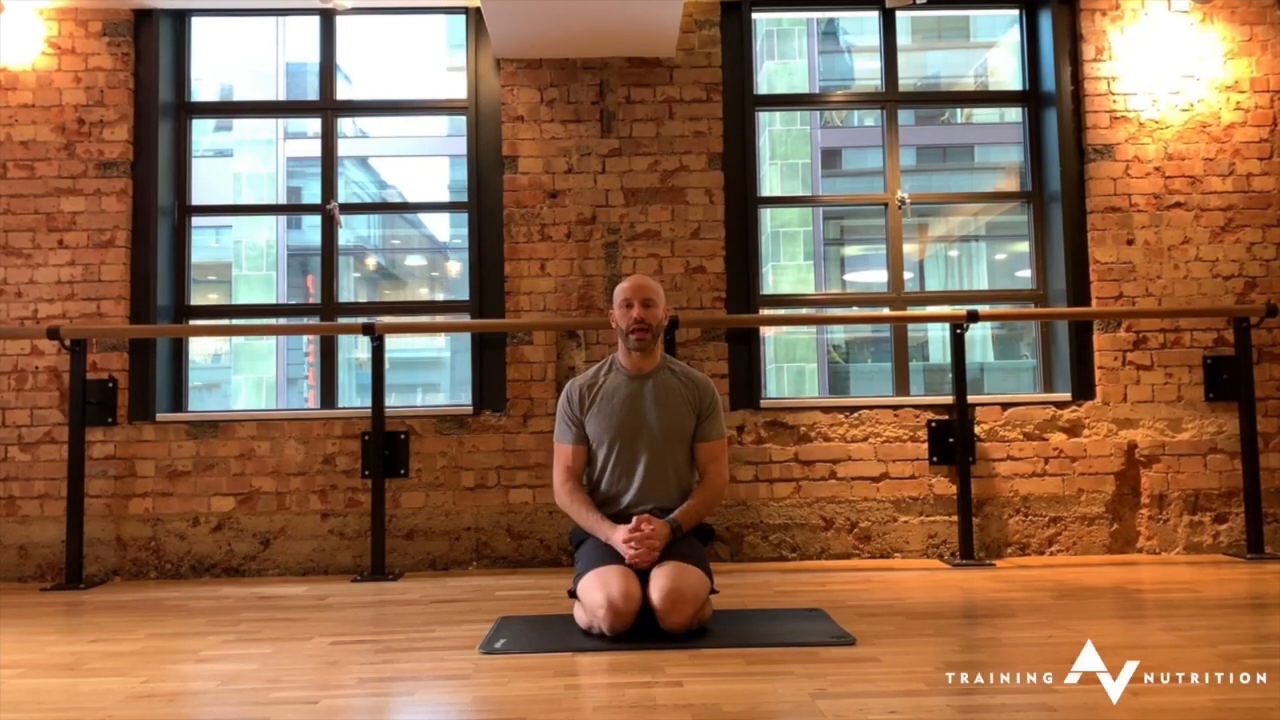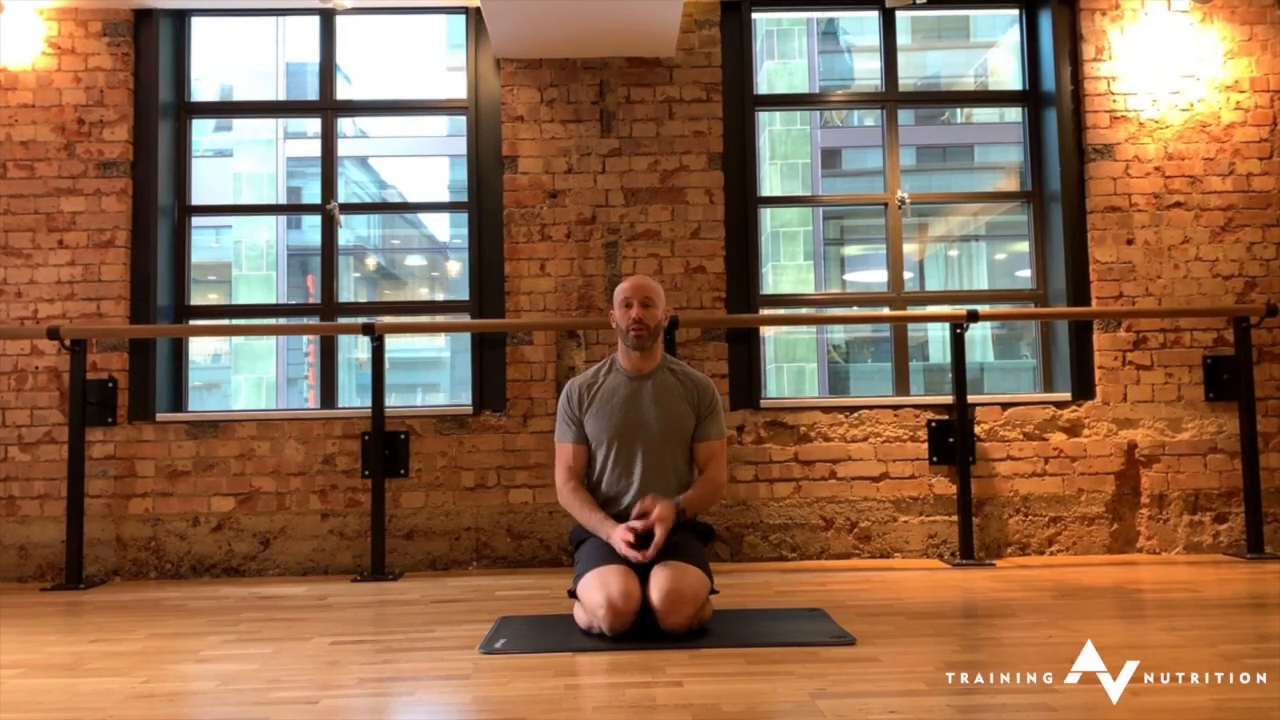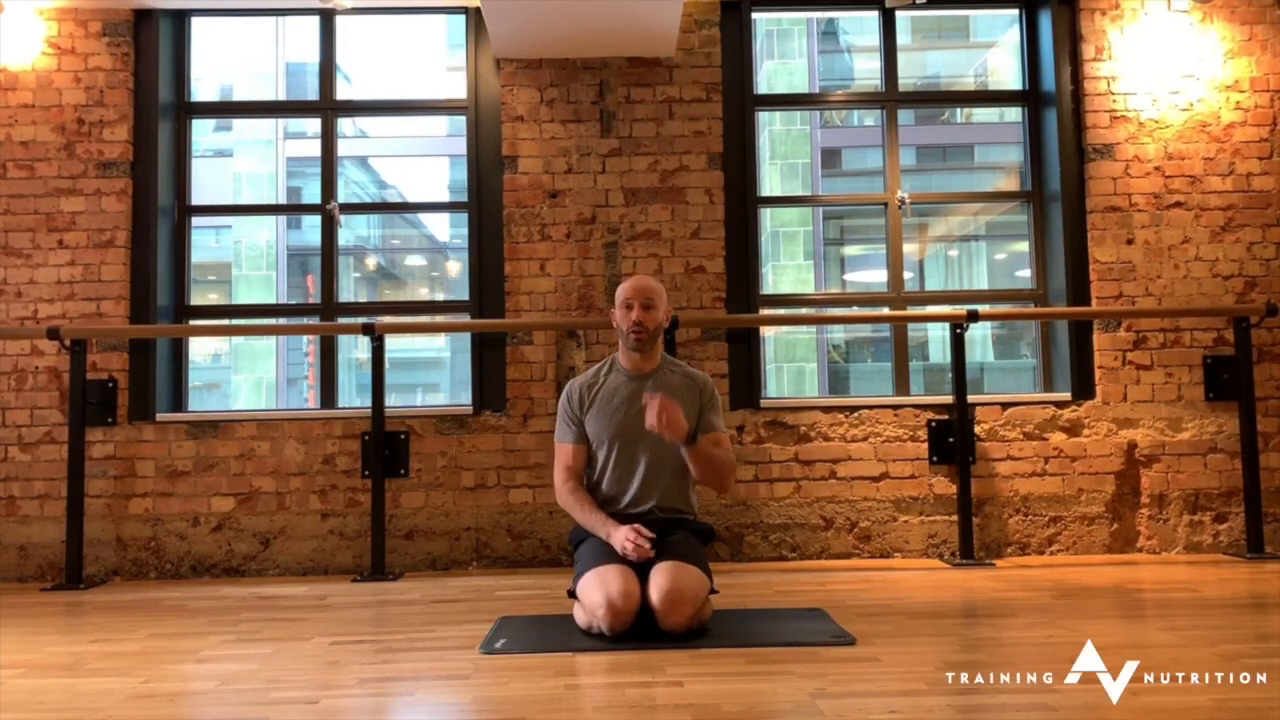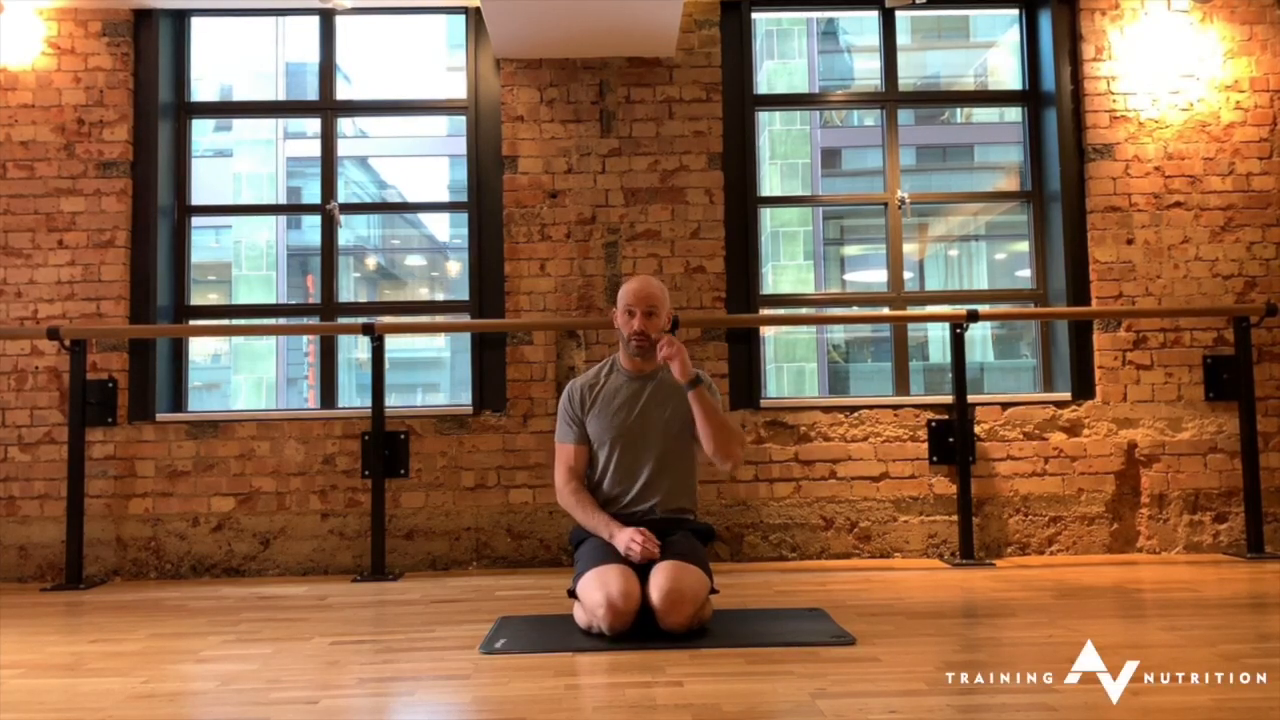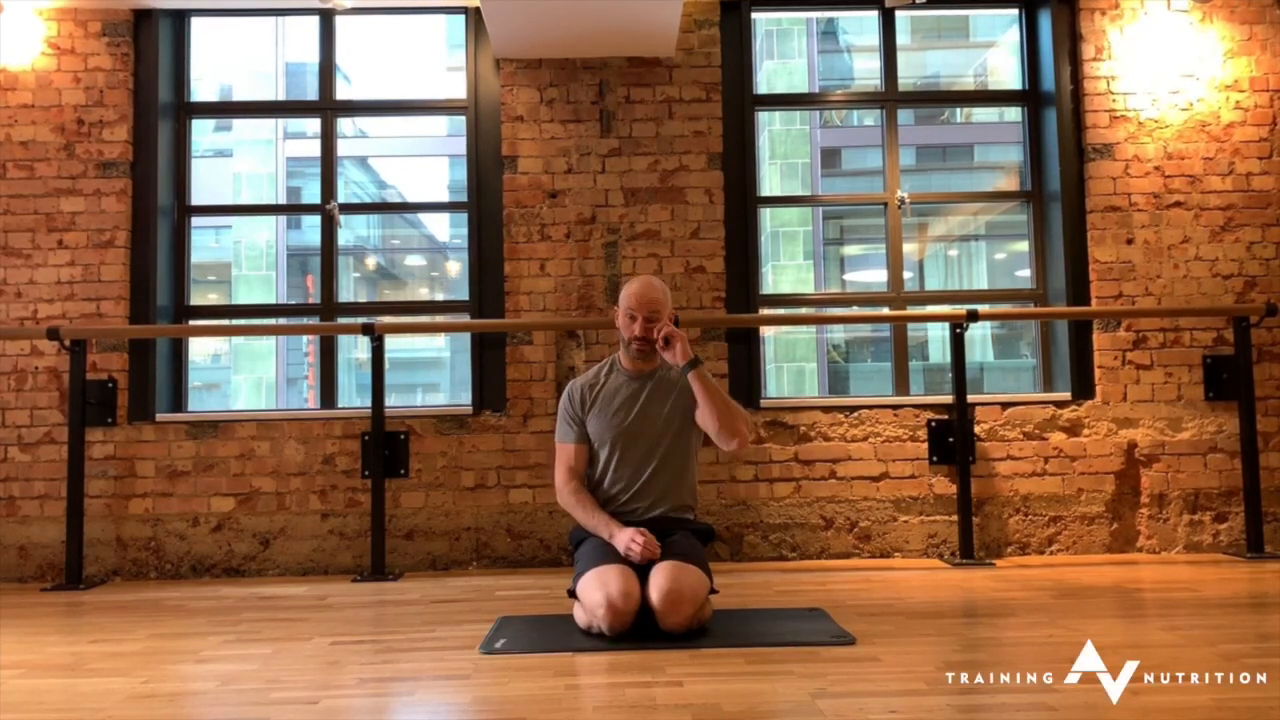
dt=0.2s
person 1, frame 1
left shoulder: (698, 388)
right shoulder: (580, 391)
left elbow: (715, 478)
right elbow: (565, 484)
left wrist: (669, 527)
right wrist: (612, 533)
left hip: (677, 529)
right hip: (604, 530)
left knee: (676, 608)
right knee: (614, 610)
right ankle: (588, 597)
person 1, frame 2
left shoulder: (697, 388)
right shoulder: (580, 391)
left elbow: (715, 478)
right elbow: (568, 482)
left wrist: (675, 509)
right wrist: (611, 528)
left hip: (677, 528)
right hip: (605, 529)
left knee: (676, 610)
right knee: (613, 610)
right ankle: (588, 597)
person 1, frame 3
left shoulder: (696, 386)
right shoulder: (581, 391)
left elbow: (723, 478)
right elbow: (566, 483)
left wrist: (683, 438)
right wrist: (612, 531)
left hip: (675, 527)
right hip: (604, 529)
left knee: (675, 607)
right knee: (614, 608)
right ankle: (590, 595)
person 1, frame 4
left shoulder: (692, 384)
right shoulder: (581, 391)
left elbow: (731, 457)
right elbow: (567, 484)
left wrist: (691, 381)
right wrist: (616, 532)
left hip: (676, 527)
right hip: (605, 530)
left knee: (676, 608)
right knee: (614, 609)
left ankle: (649, 591)
right ankle: (588, 598)
person 1, frame 5
left shoulder: (689, 383)
right shoulder: (581, 391)
left elbow: (736, 438)
right elbow: (567, 484)
left wrist: (689, 365)
right wrist: (616, 533)
left hip: (675, 528)
right hip: (604, 531)
left knee: (675, 608)
right knee: (614, 609)
left ankle: (645, 591)
right ankle: (589, 598)
